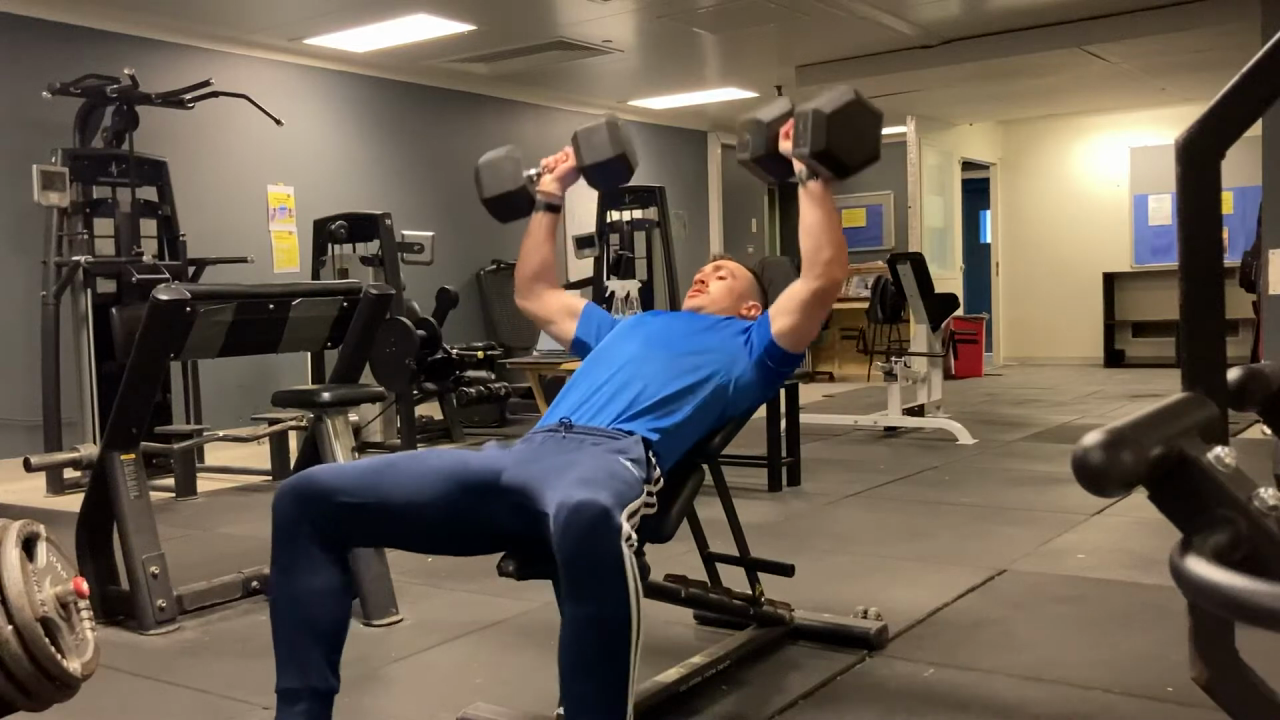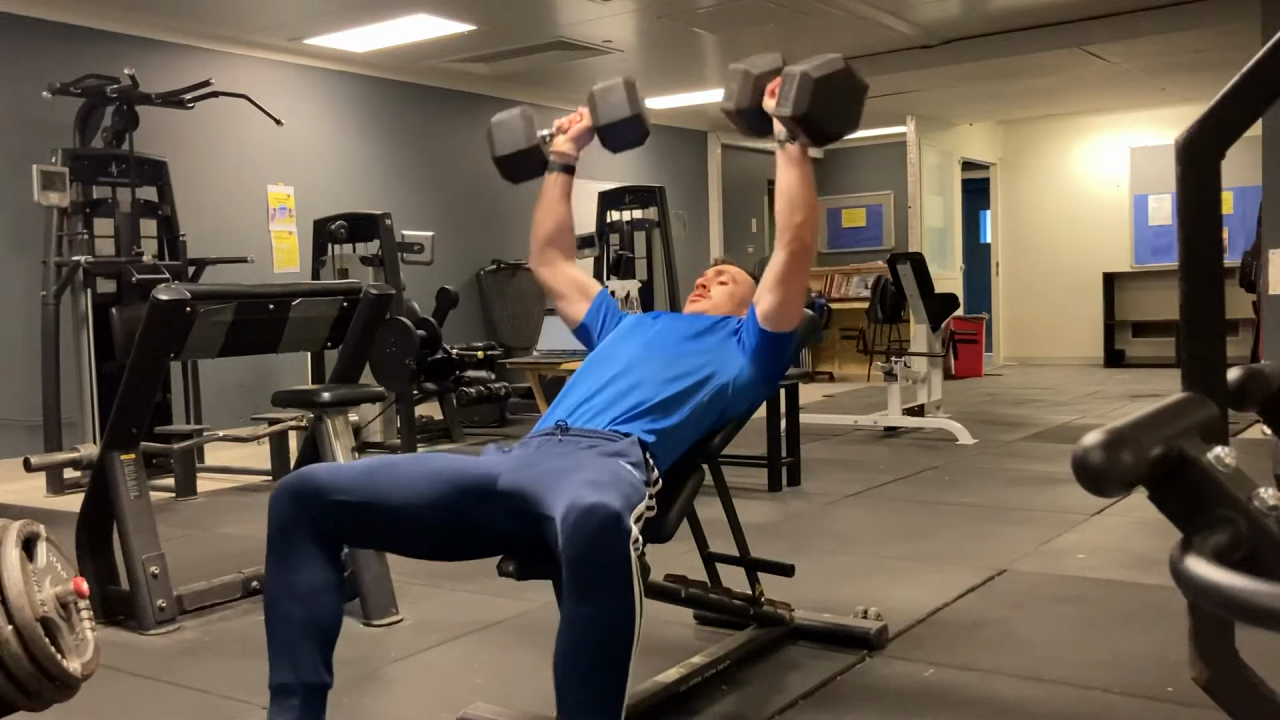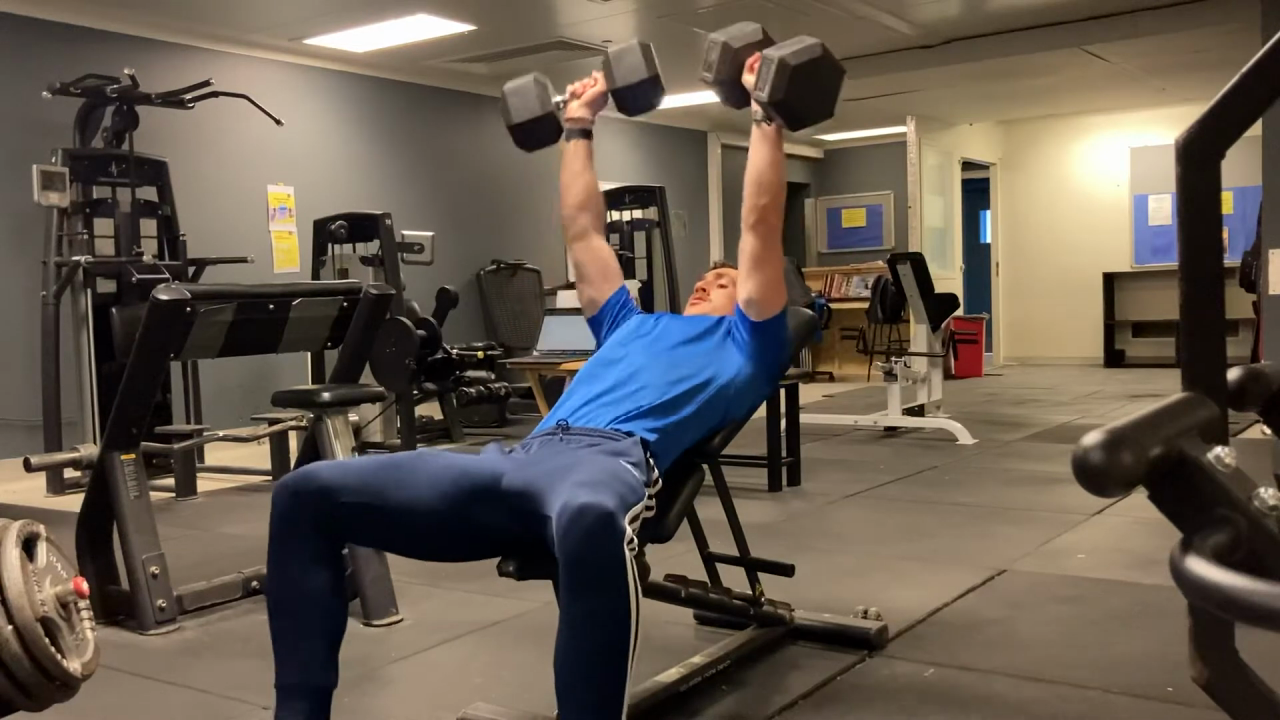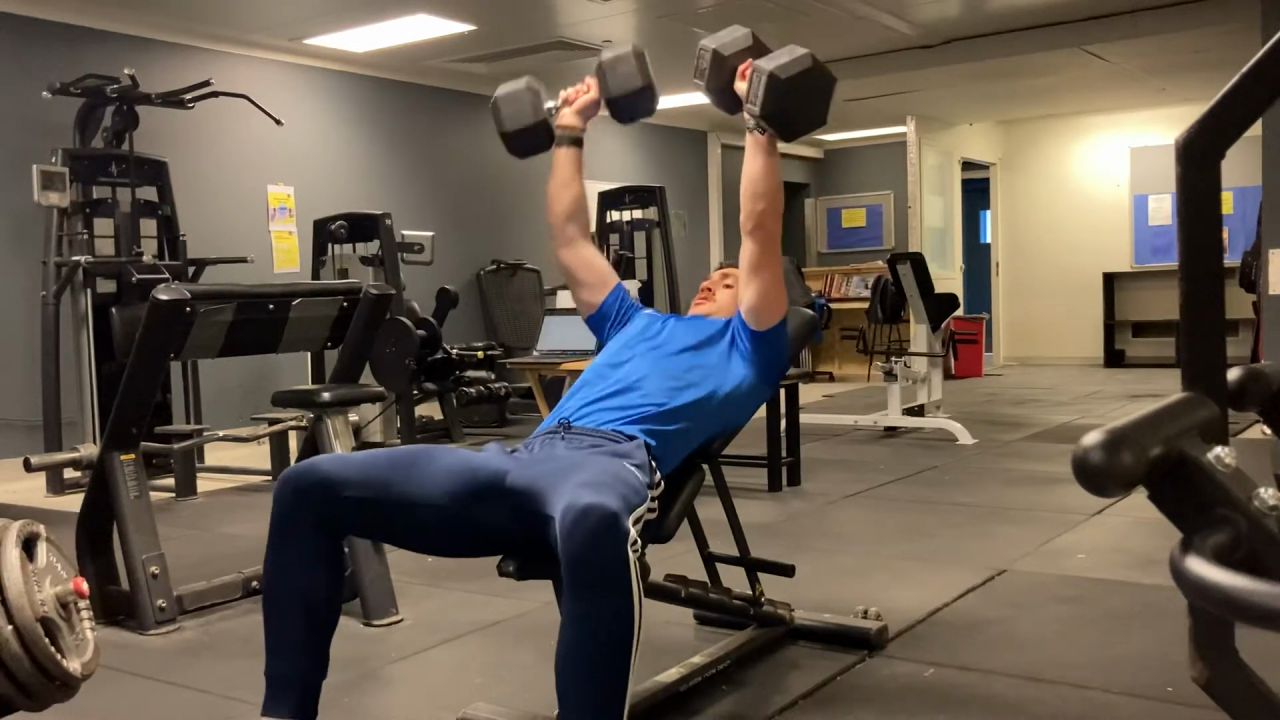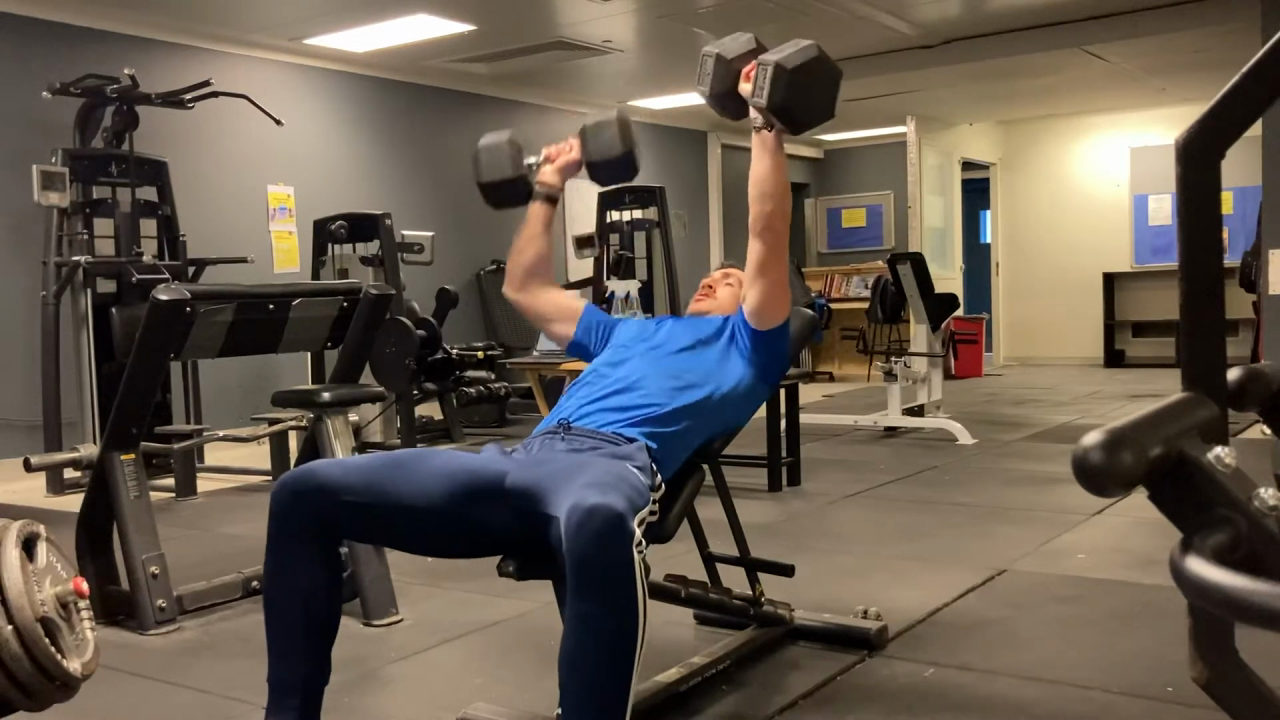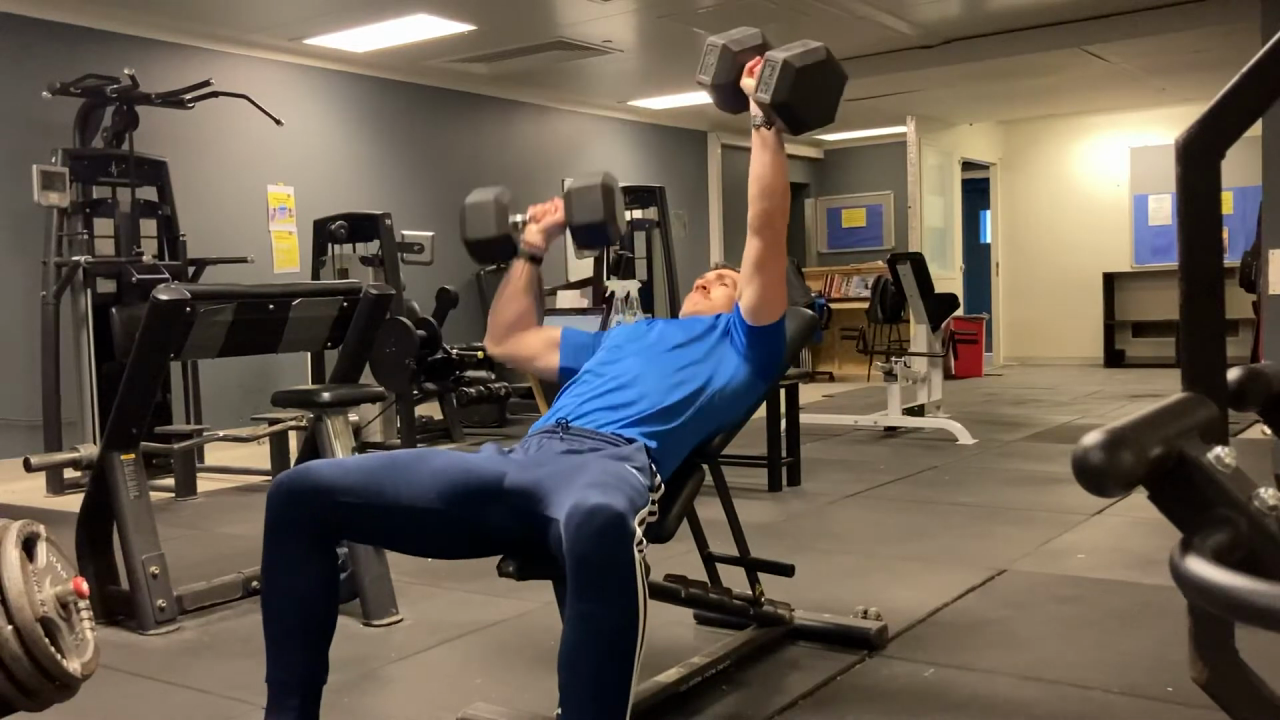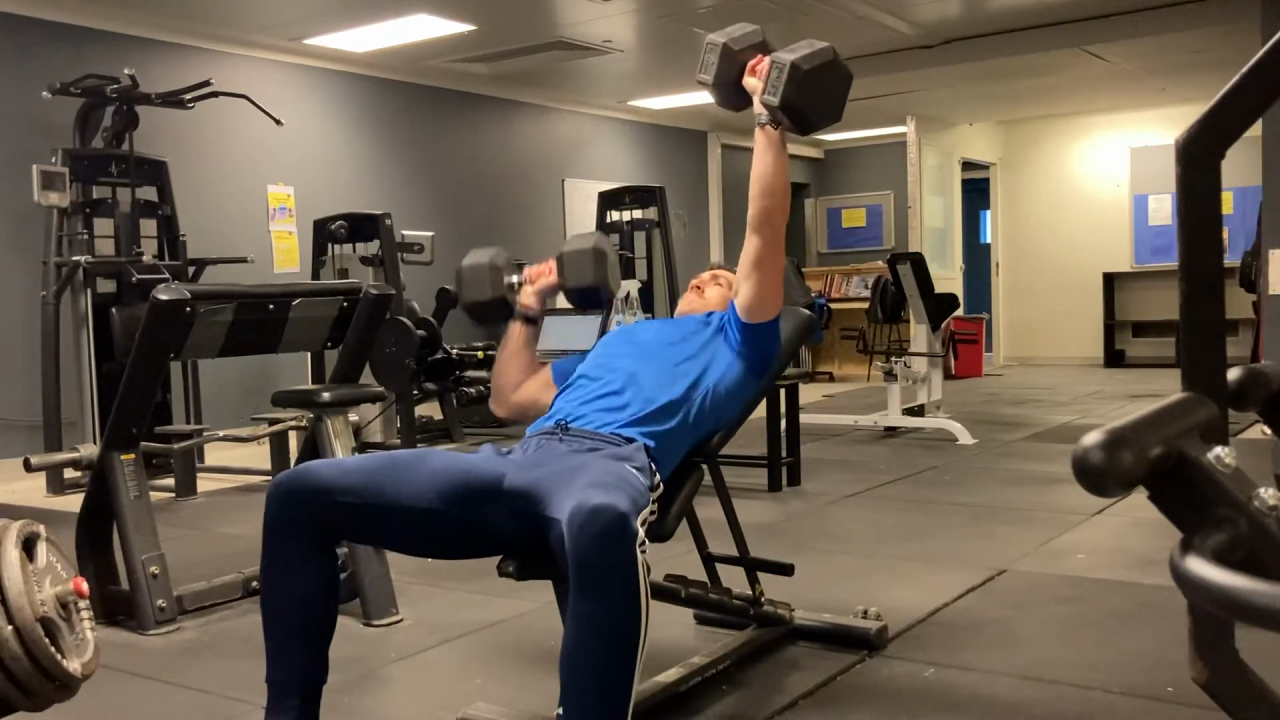
dt=0.2s
person 1, frame 1
left shoulder: (746, 348)
right shoulder: (627, 328)
left elbow: (823, 278)
right elbow: (535, 295)
left wrist: (809, 172)
right wrist: (548, 198)
left hip: (615, 459)
right hip: (517, 456)
left knee: (586, 514)
right knee: (308, 499)
person 1, frame 2
left shoulder: (745, 350)
right shoulder: (628, 327)
left elbow: (794, 248)
right elbow: (550, 259)
left wrist: (789, 137)
right wrist: (563, 157)
left hip: (610, 462)
right hip: (512, 459)
left knee: (594, 520)
right knee: (306, 496)
person 1, frame 3
left shoulder: (745, 348)
right shoulder: (633, 326)
left elbow: (760, 228)
right elbow: (583, 229)
left wrist: (765, 115)
right wrist: (578, 126)
left hip: (613, 459)
right hip: (518, 459)
left knee: (588, 519)
right knee: (308, 495)
person 1, frame 4
left shoulder: (747, 349)
right shoulder: (638, 324)
left elbow: (759, 234)
right elbow: (570, 237)
left wrist: (758, 120)
right wrist: (569, 131)
left hip: (616, 460)
right hip: (523, 457)
left knee: (592, 520)
right knee: (310, 487)
person 1, frame 5
left shoulder: (745, 347)
right shoulder: (629, 333)
left elbow: (767, 238)
right elbow: (524, 288)
left wrist: (765, 122)
right wrist: (548, 187)
left hip: (617, 462)
right hip: (520, 459)
left knee: (597, 521)
right knee: (306, 492)
person 1, frame 6
left shoulder: (741, 344)
right shoulder: (623, 336)
left elbow: (765, 236)
right elbow: (506, 341)
left wrist: (765, 119)
right wrist: (532, 245)
left hip: (613, 461)
right hip: (518, 459)
left knee: (597, 521)
right knee: (302, 493)
person 1, frame 7
left shoulder: (735, 341)
right shoulder: (618, 340)
left elbow: (765, 233)
right elbow: (508, 398)
left wrist: (767, 115)
right wrist: (527, 309)
left hip: (614, 461)
right hip: (517, 461)
left knee: (600, 522)
right knee: (300, 493)
